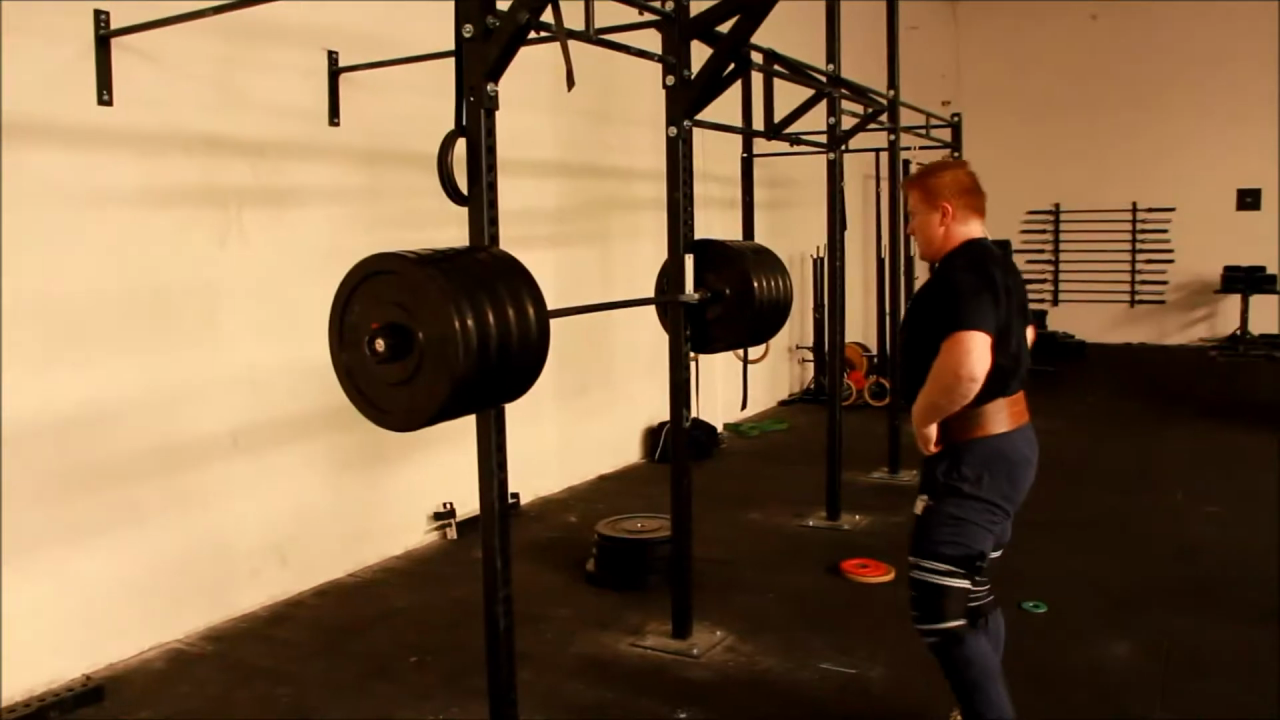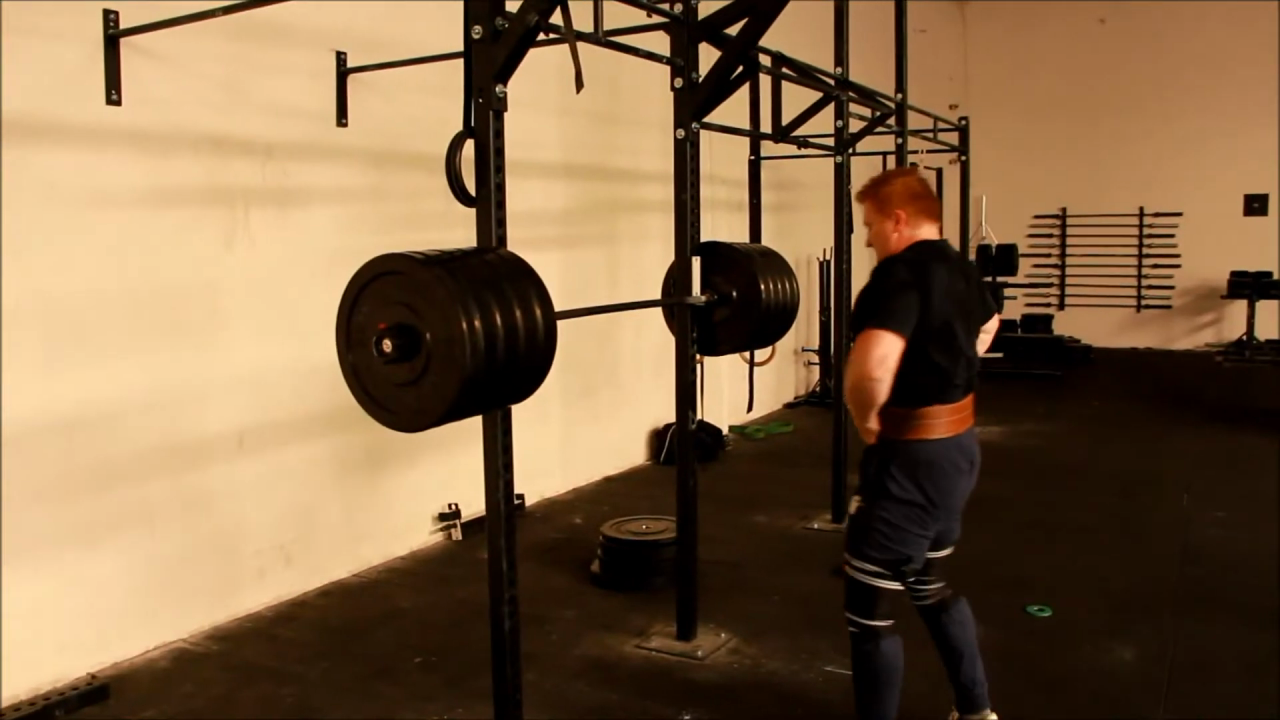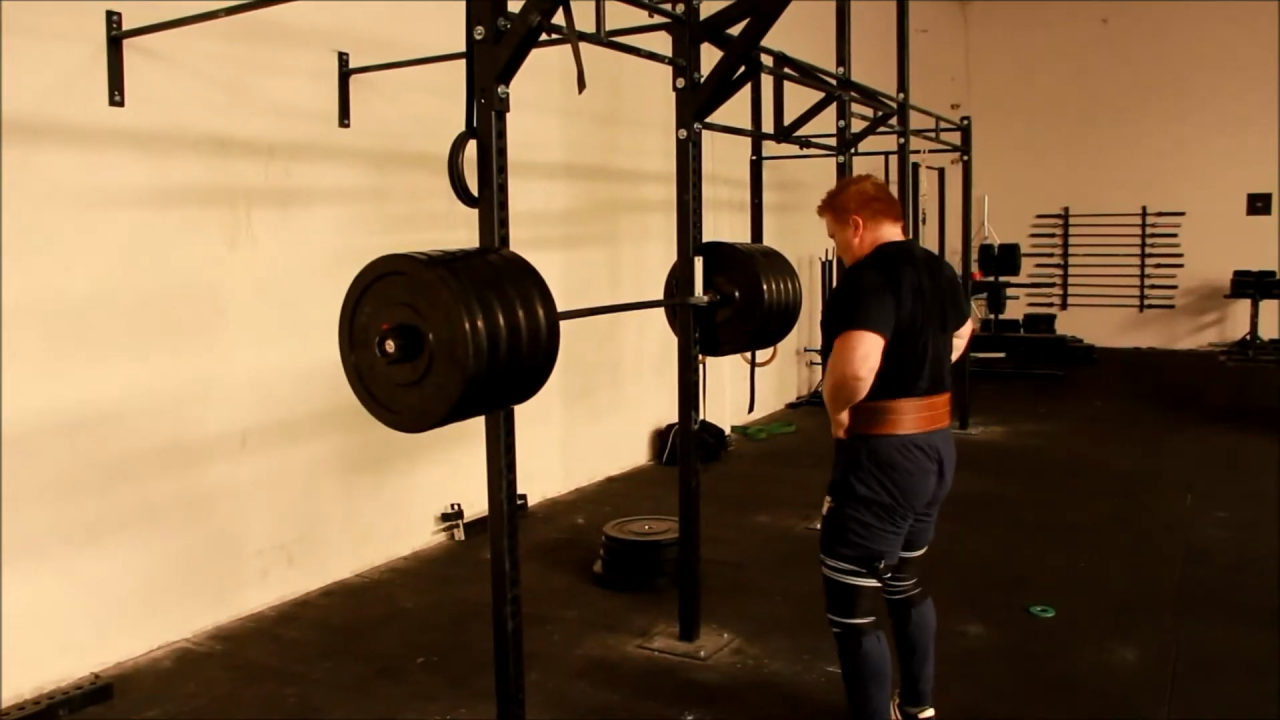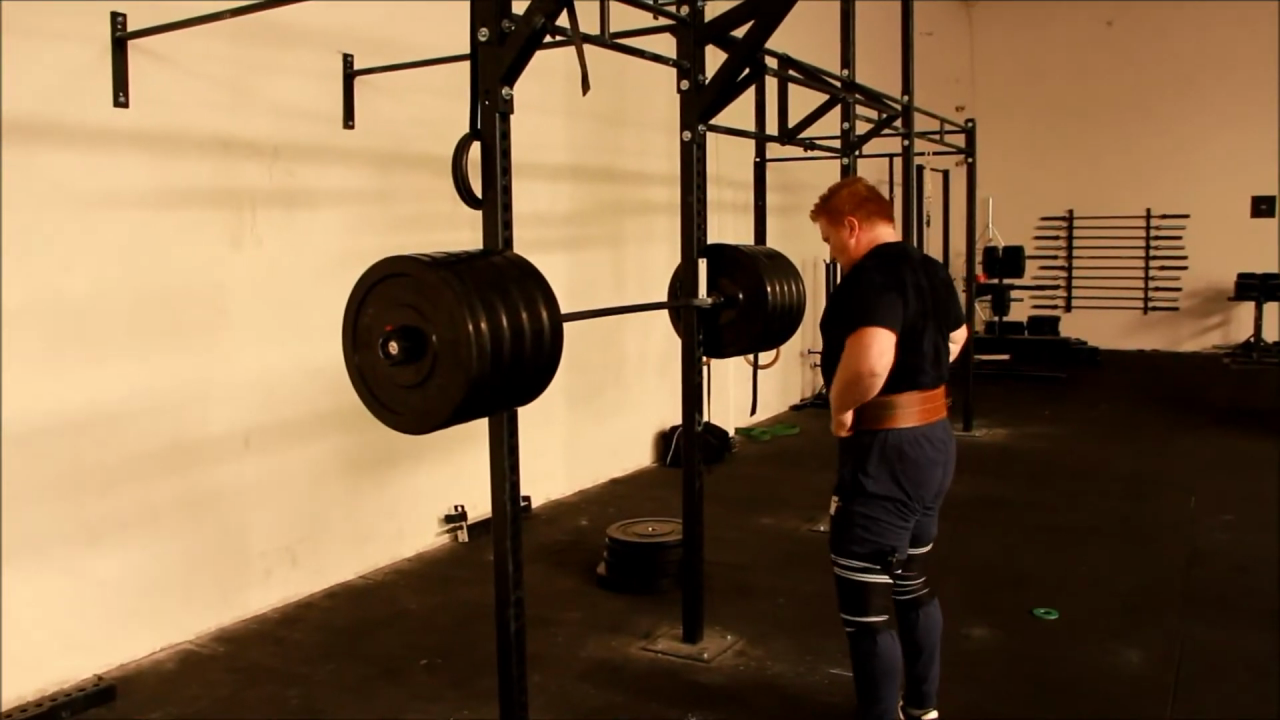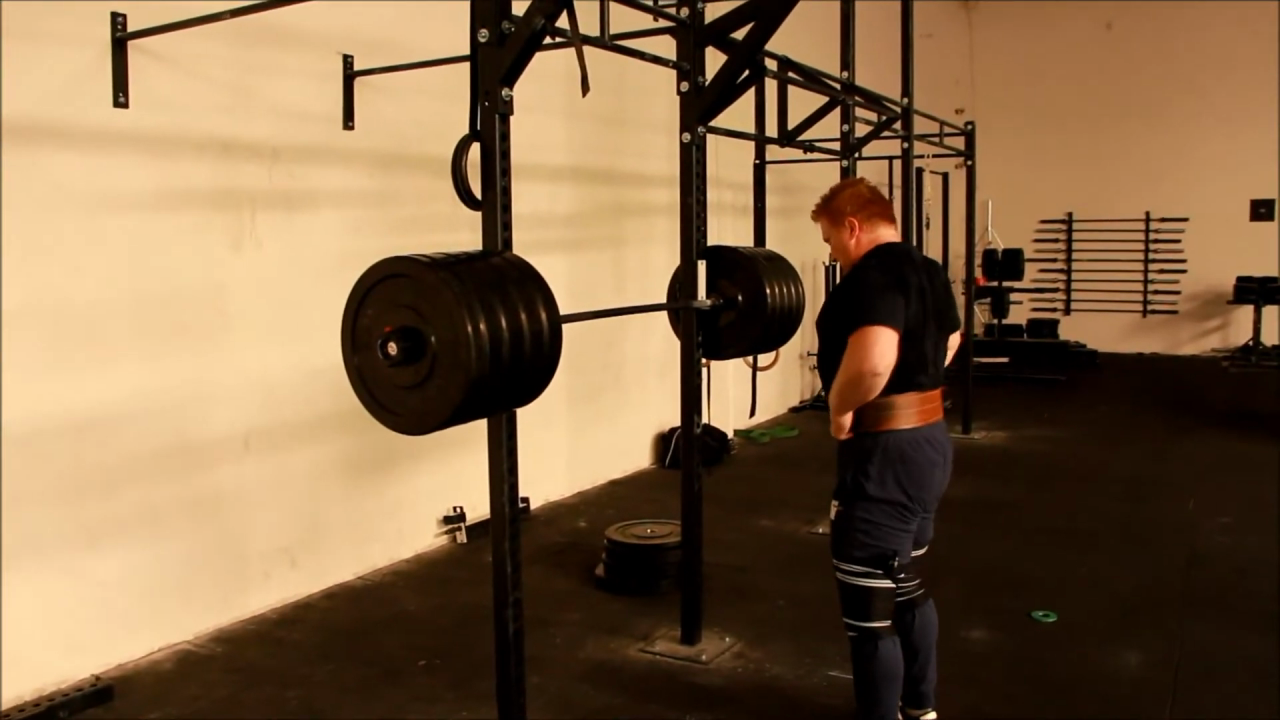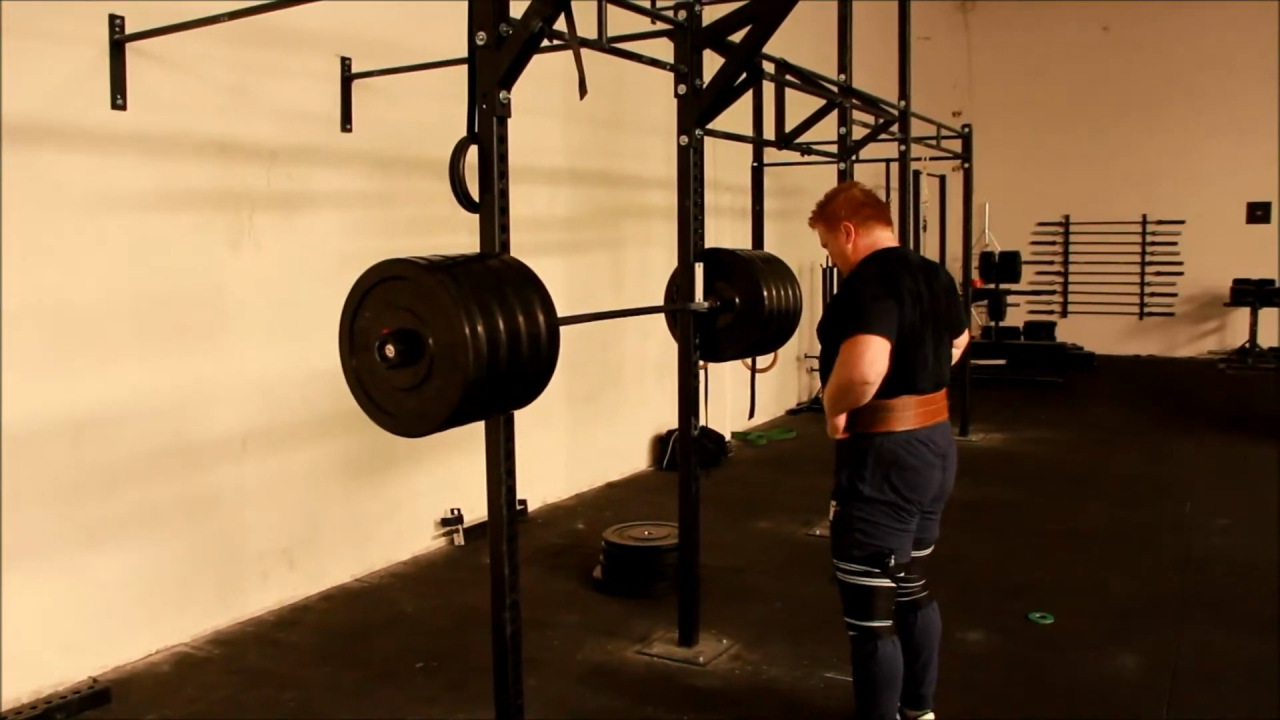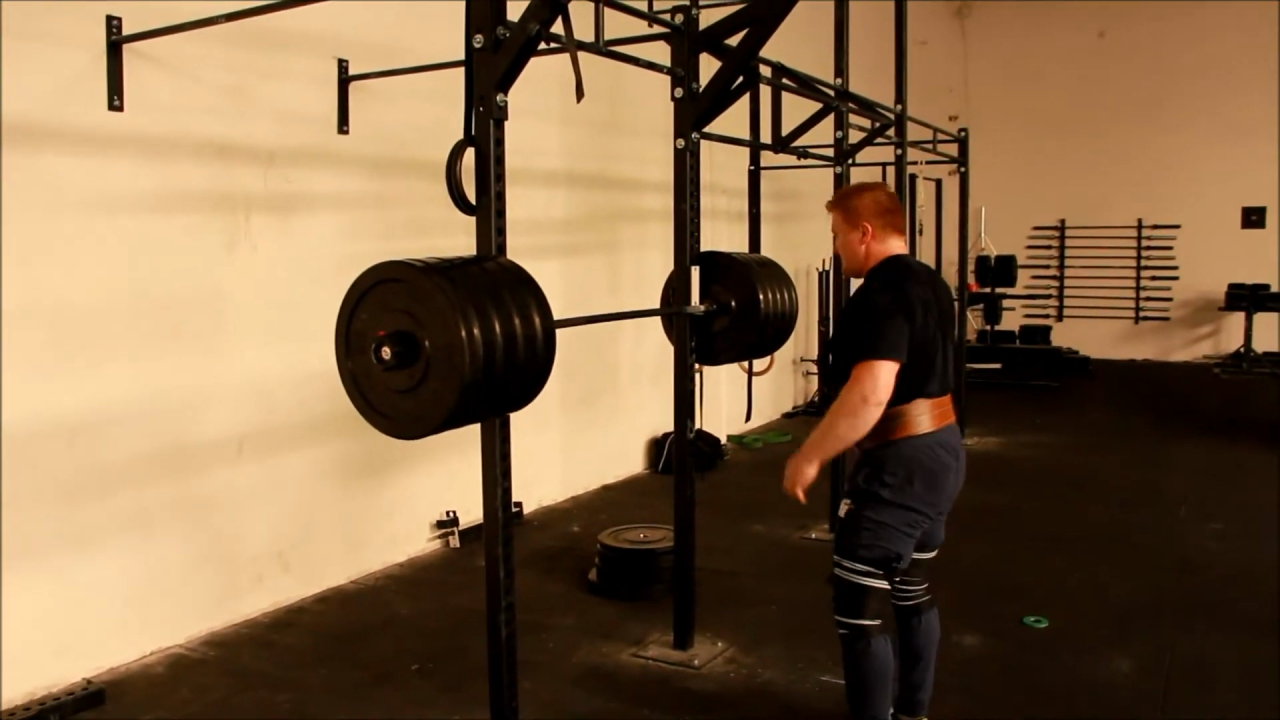
dt=0.5s
person 1, frame 1
left shoulder: (960, 276)
right shoulder: (996, 265)
left elbow: (965, 365)
right elbow: (1022, 335)
left wrist: (922, 417)
left hip: (974, 457)
right hip: (1004, 444)
left knee: (939, 611)
right knee: (970, 594)
person 1, frame 2
left shoulder: (900, 275)
right shoulder: (962, 270)
left elbow: (872, 366)
right elbow: (985, 329)
left wrist: (864, 416)
left hip: (910, 458)
right hip: (956, 447)
left knee: (867, 607)
right knee: (929, 584)
person 1, frame 3
left shoulder: (869, 277)
right shoulder: (938, 270)
left elbow: (854, 367)
right elbow: (960, 332)
left wrist: (836, 409)
left hip: (882, 458)
right hip: (935, 449)
left knee: (851, 605)
right knee: (902, 581)
person 1, frame 4
left shoulder: (872, 276)
right shoulder: (928, 269)
left elbow: (868, 363)
right elbow: (955, 336)
left wrist: (840, 407)
left hip: (886, 455)
right hip: (933, 442)
left knee: (865, 603)
right knee: (911, 583)
person 1, frame 5
left shoulder: (873, 276)
right shoulder: (928, 271)
left elbow: (871, 362)
right elbow: (949, 341)
left wrist: (840, 408)
left hip: (885, 456)
right hip: (928, 443)
left knee: (868, 607)
right knee: (906, 584)
person 1, frame 6
left shoulder: (869, 282)
right shoulder: (933, 275)
left elbow: (862, 370)
right elbow: (959, 338)
left wrist: (832, 406)
left hip: (886, 458)
right hip: (934, 446)
left knee: (869, 609)
right knee: (911, 586)
person 1, frame 7
left shoulder: (882, 294)
right shoulder: (929, 283)
left elbow: (870, 393)
left wrist: (809, 457)
left hip: (899, 464)
right hip: (941, 449)
left knee: (859, 609)
right knee: (912, 592)
